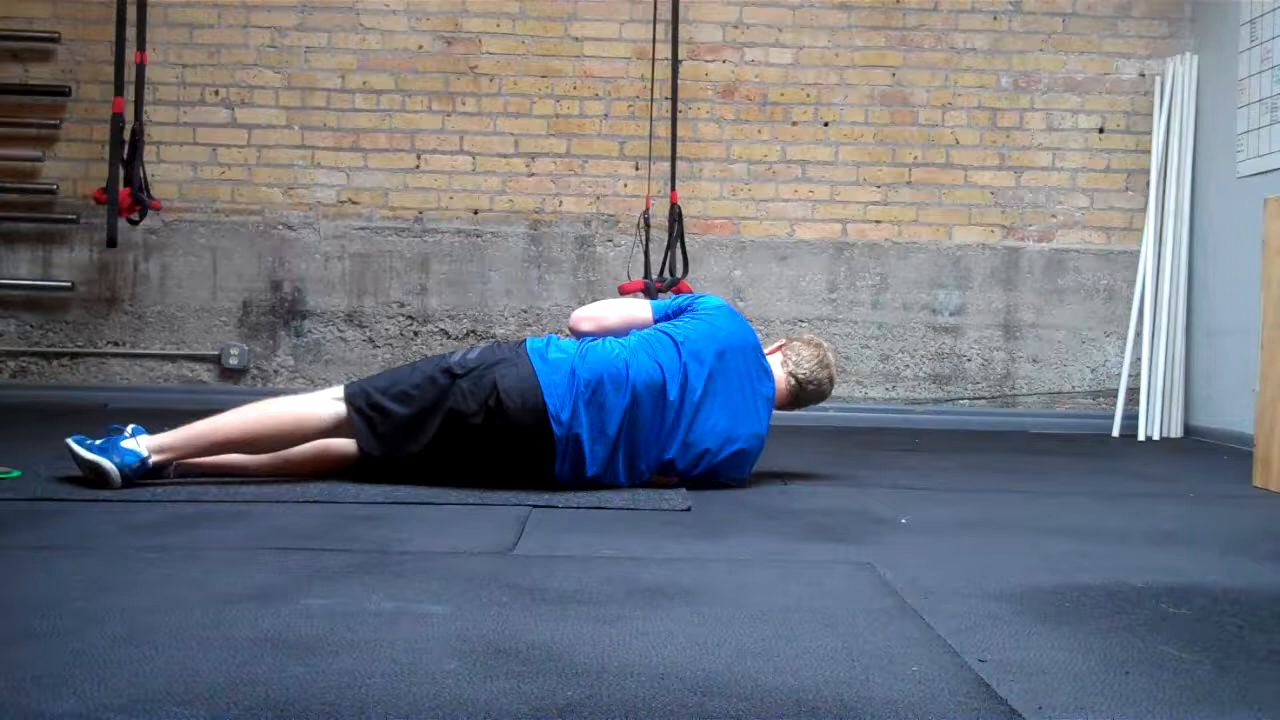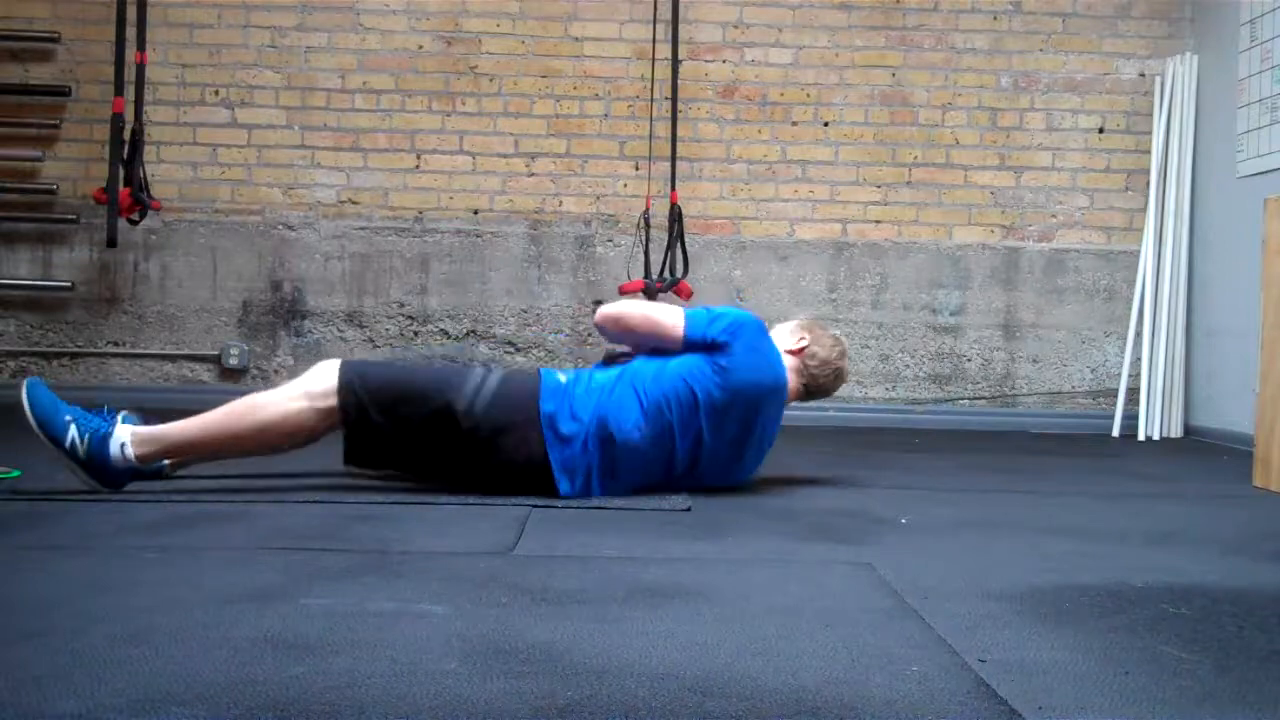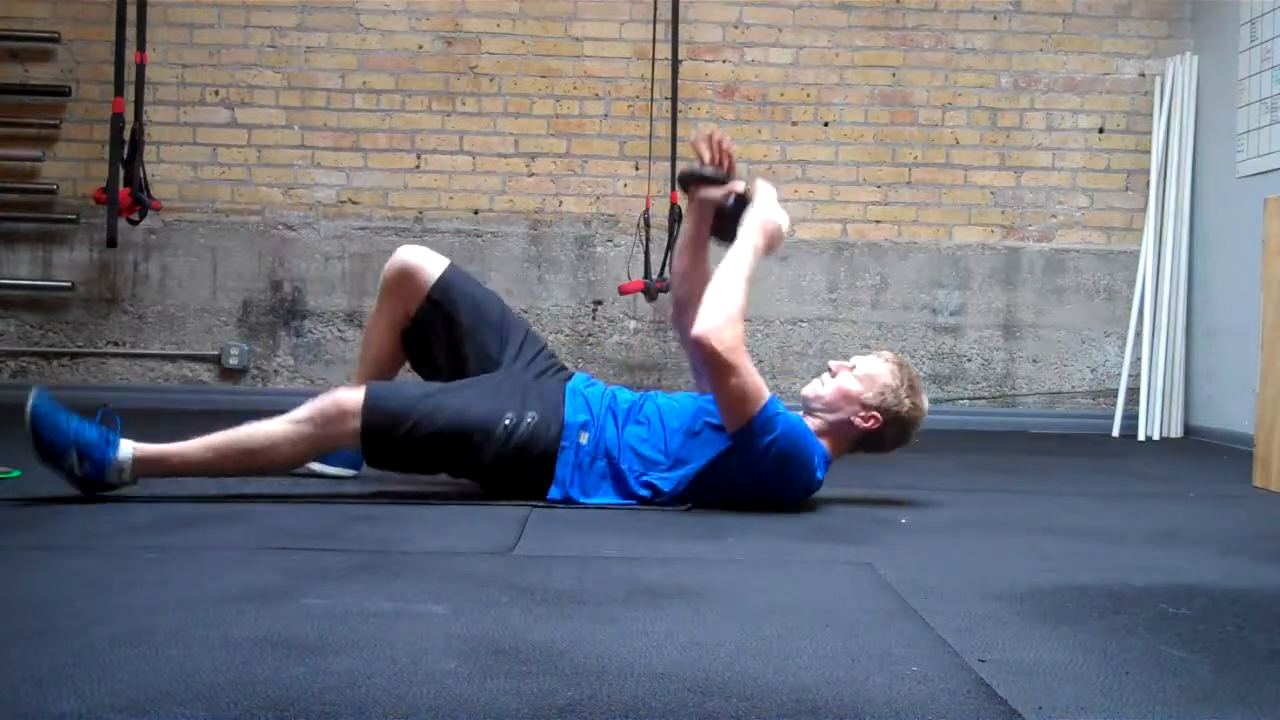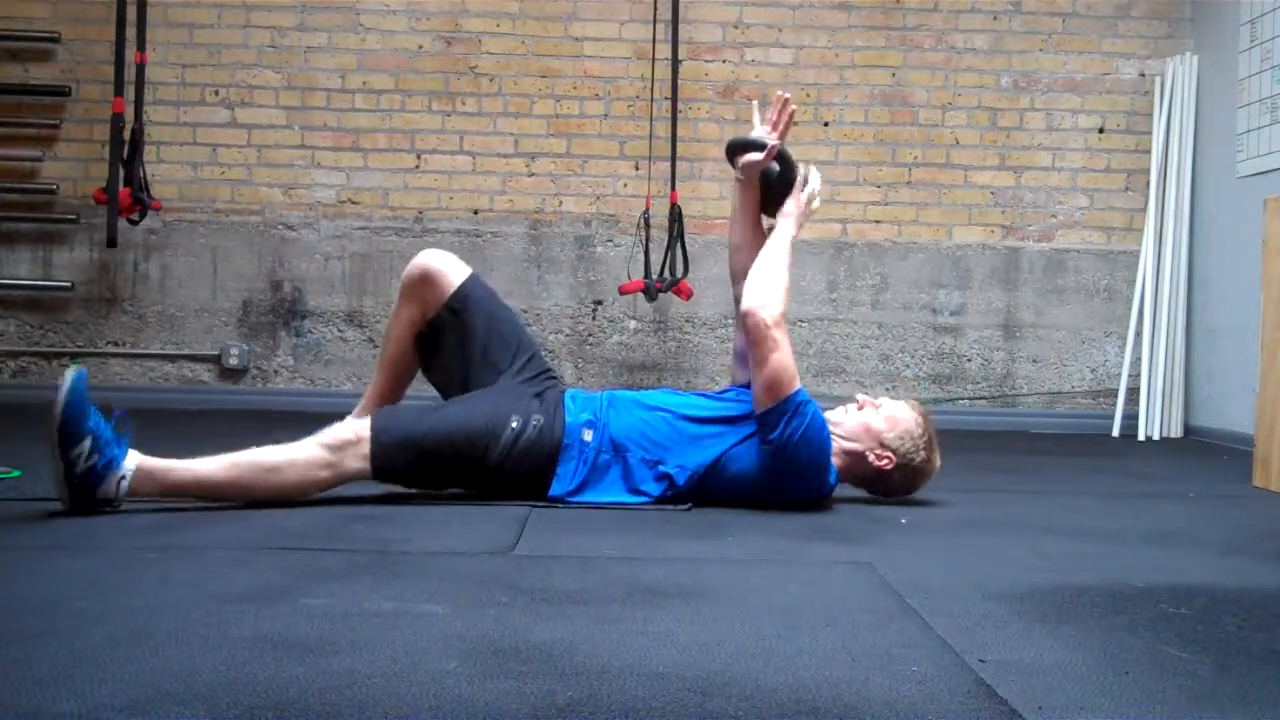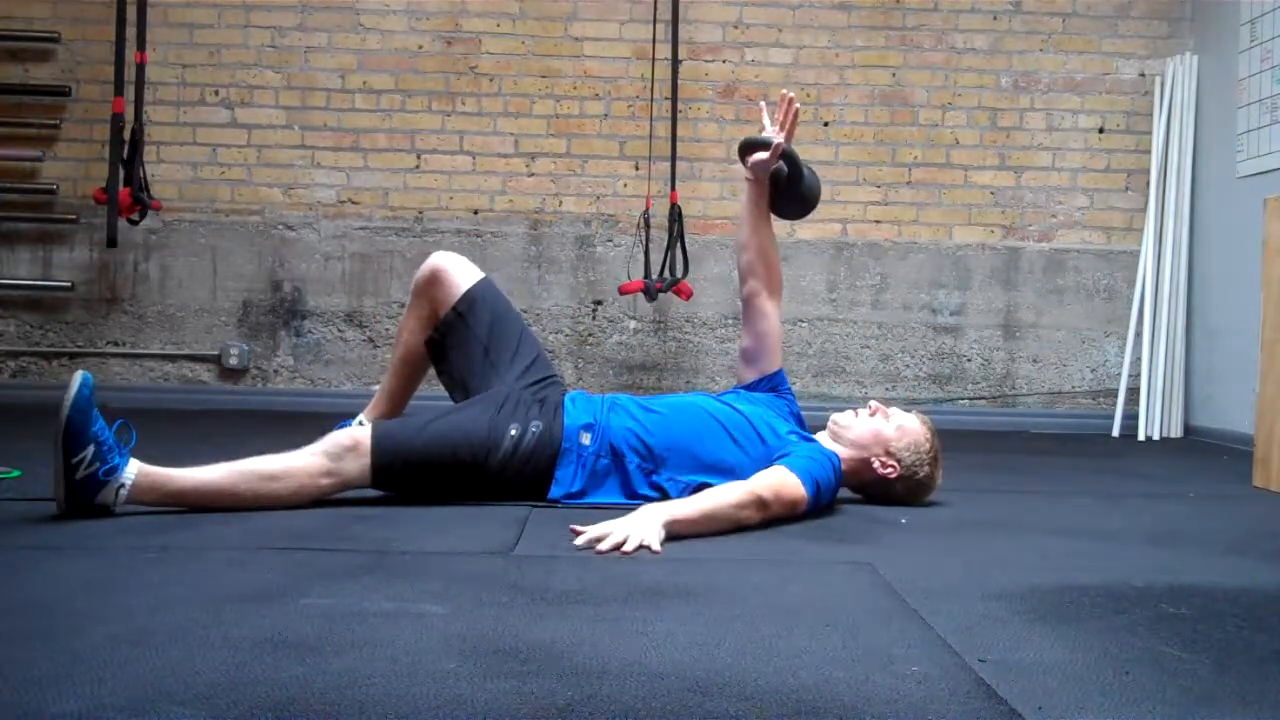
dt=1s
person 1, frame 1
left shoulder: (722, 319)
right shoulder: (743, 449)
left elbow: (584, 319)
right elbow: (653, 464)
left hip: (527, 382)
right hip: (549, 460)
left knee: (334, 409)
right knee: (348, 448)
left ankle: (142, 449)
right ankle: (164, 459)
person 1, frame 2
left shoulder: (747, 343)
right shoulder: (743, 445)
left elbow: (614, 315)
left wrist: (645, 328)
left hip: (542, 422)
right hip: (550, 461)
left knee: (327, 387)
right knee: (348, 381)
left ankle: (123, 446)
right ankle: (156, 446)
person 1, frame 3
left shoulder: (792, 461)
right shoulder: (775, 423)
left elbow: (714, 342)
right elbow: (686, 316)
left wrist: (757, 244)
right wrist: (701, 217)
left hip: (555, 449)
right hip: (557, 396)
left knee: (333, 414)
right knee: (411, 267)
left ankle: (120, 459)
right ankle: (349, 427)
person 1, frame 4
left shoulder: (803, 460)
right shoulder: (780, 419)
left elbow: (759, 320)
right elbow: (750, 300)
left wrist: (789, 225)
right wrist: (749, 186)
left hip: (555, 453)
right hip: (554, 406)
left knee: (336, 453)
right knee: (431, 271)
left ankle: (119, 473)
right ankle: (363, 423)
person 1, frame 5
left shoulder: (812, 471)
right shoulder: (783, 416)
left elbow: (754, 498)
right elbow: (758, 294)
left wrist: (658, 512)
right wrist: (759, 182)
left hip: (547, 455)
right hip: (550, 404)
left knee: (339, 461)
right knee: (442, 272)
left ankle: (119, 479)
right ankle: (377, 421)
